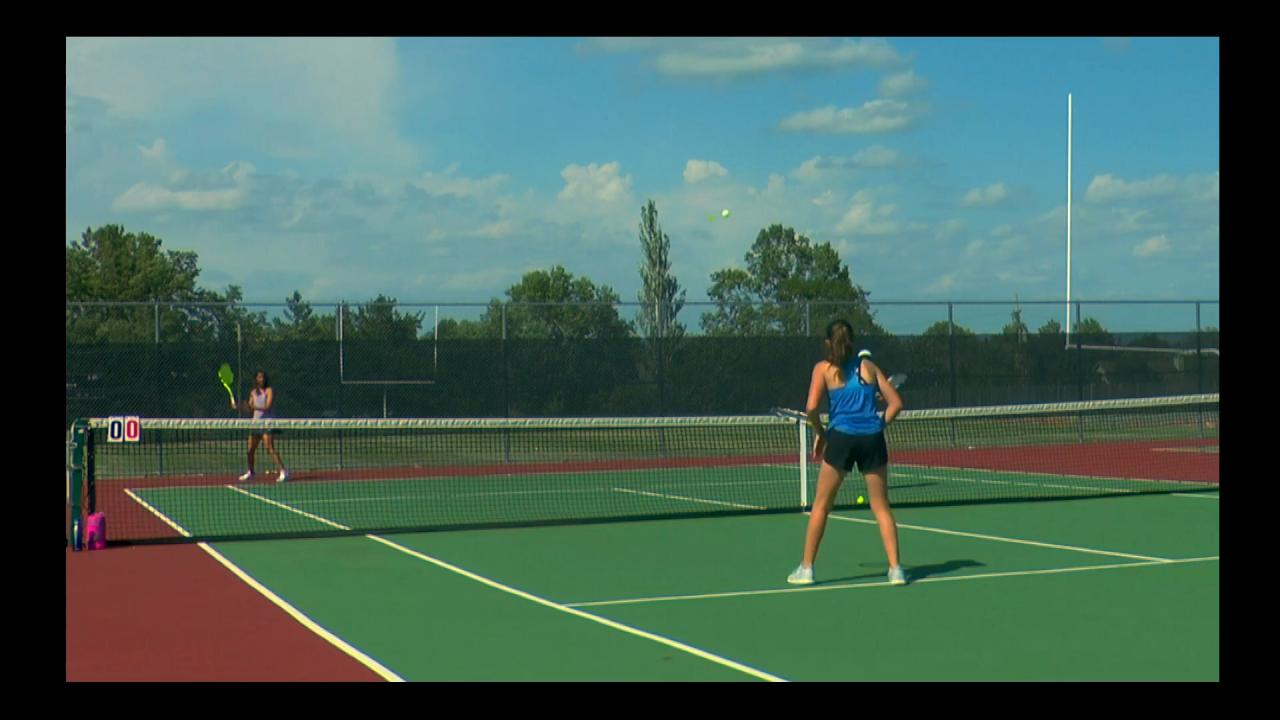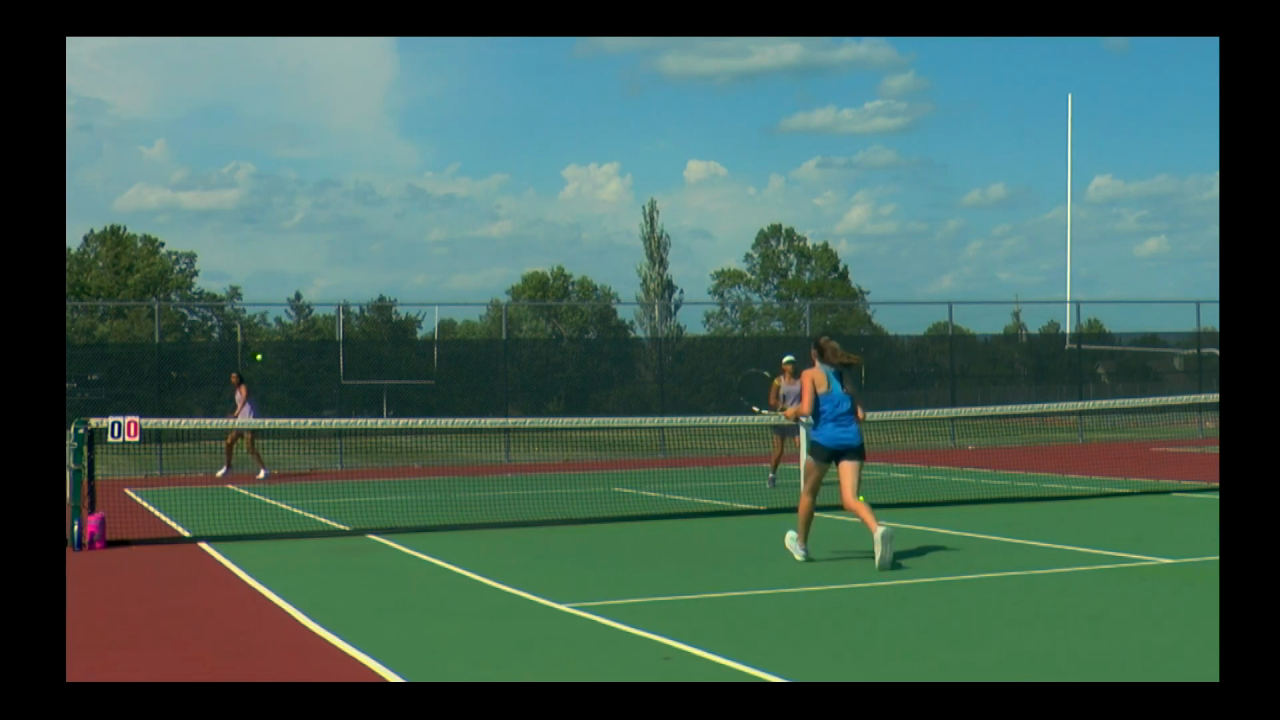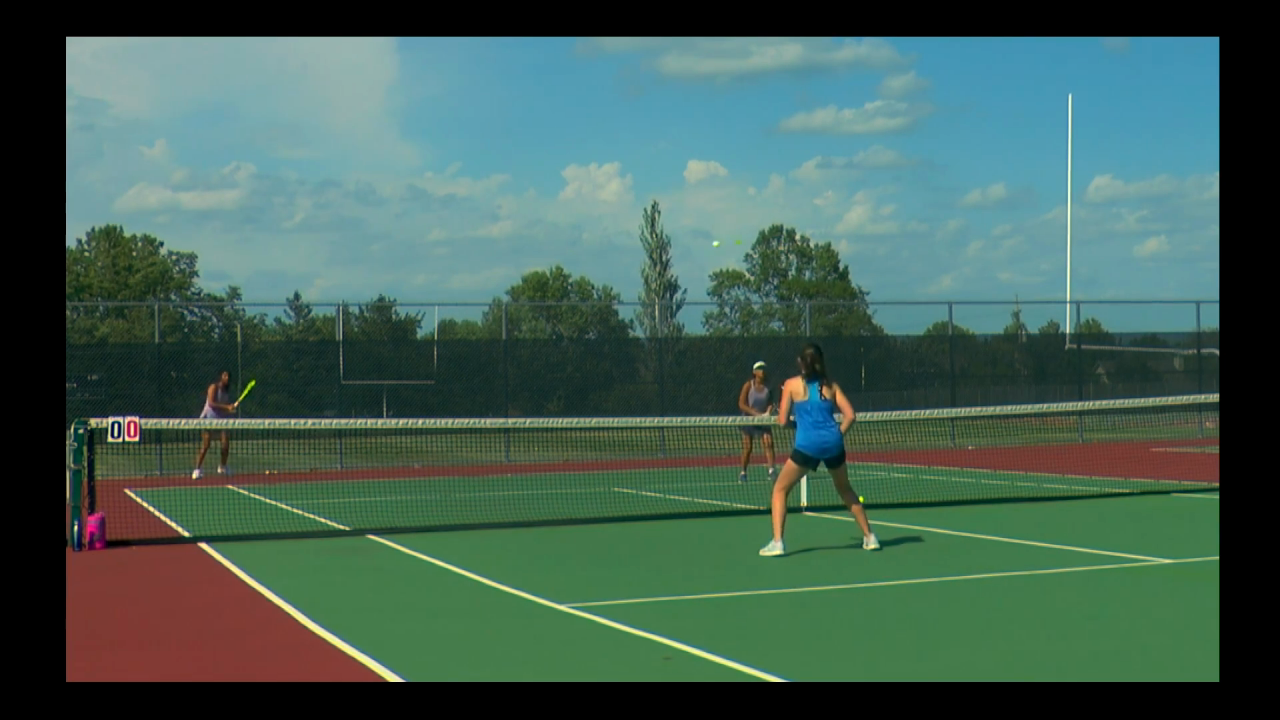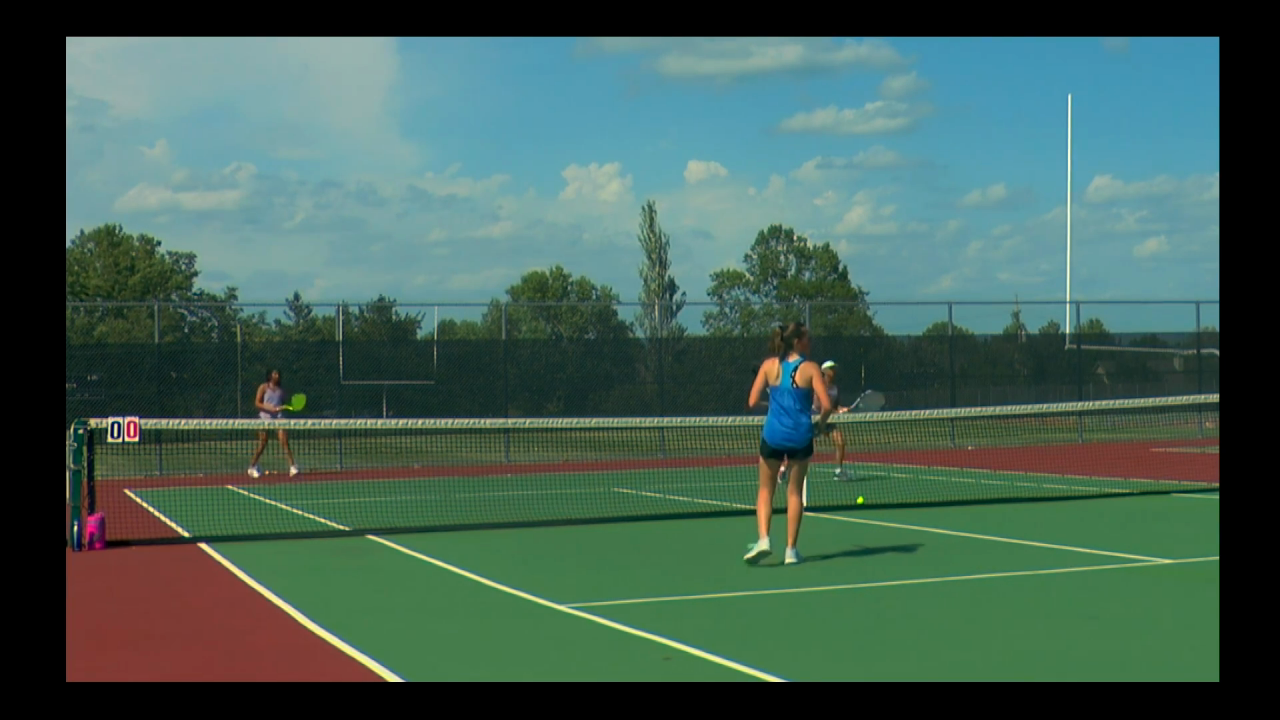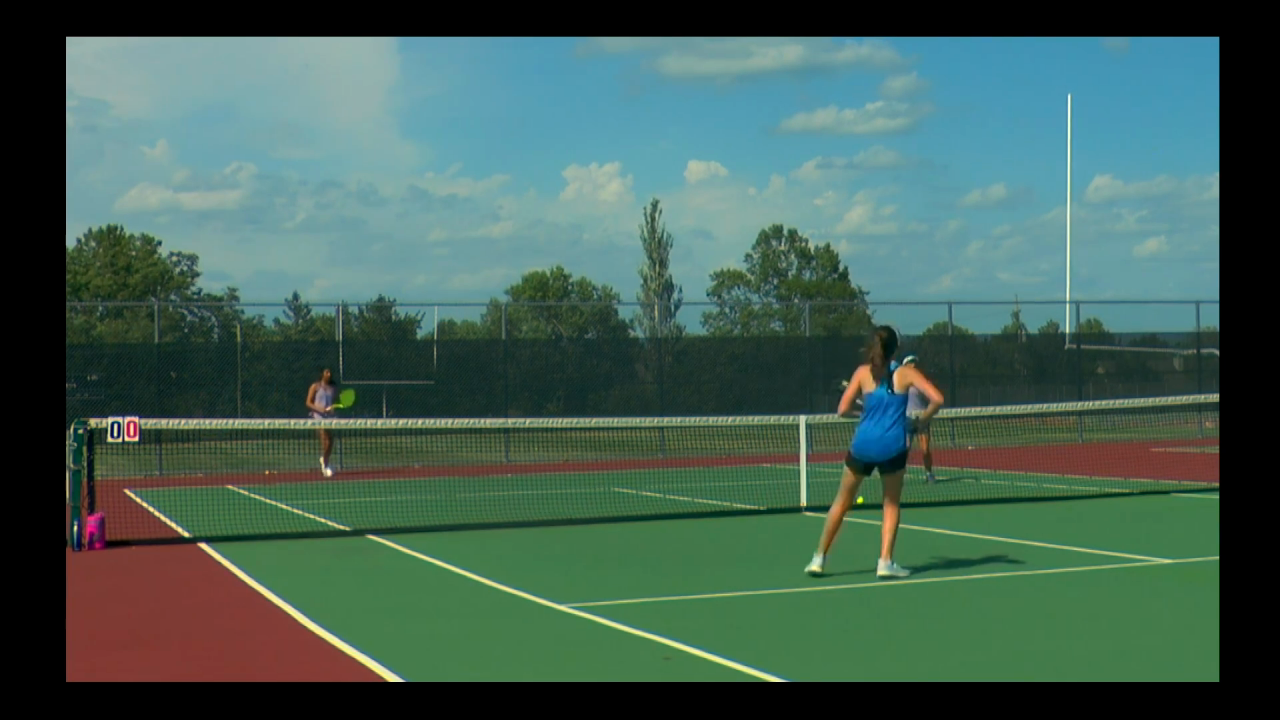
dt=1s
person 1, frame 1
left shoulder: (823, 367)
right shoulder: (869, 365)
left elbow: (812, 407)
right elbow: (896, 403)
left wrist: (818, 431)
left hip: (842, 437)
right hip: (872, 437)
left knee: (821, 504)
right knee: (881, 506)
left ankle: (807, 568)
right ankle: (895, 569)
person 1, frame 2
left shoulder: (810, 375)
right shoulder: (844, 377)
left elbow: (807, 409)
right elbow: (860, 414)
left wrist: (793, 412)
left hip: (825, 439)
right hip: (852, 439)
left knee: (809, 492)
right knee: (851, 501)
left ankle: (801, 543)
right ankle: (878, 530)
person 1, frame 3
left shoulder: (791, 384)
right shoulder: (830, 384)
left elbow: (783, 421)
right elbow: (850, 415)
left hip: (807, 445)
right hip: (833, 443)
left knee: (780, 490)
right knee: (846, 491)
left ankle: (777, 543)
right ankle: (869, 537)
person 1, frame 4
left shoulder: (769, 365)
right shoulder: (811, 368)
left elbow: (753, 402)
right elbow: (826, 405)
right wrist: (821, 424)
left hip: (773, 435)
right hip: (800, 435)
left knee: (765, 490)
right knee: (794, 493)
left ankle: (763, 539)
right ankle: (791, 550)
person 1, frame 5
left shoulder: (863, 372)
right shoulder: (907, 373)
left elbow: (842, 410)
right elbow: (938, 399)
right wrist: (921, 420)
left hip: (863, 446)
right hip: (893, 447)
left knee: (842, 501)
right knee: (891, 503)
left ankle: (819, 558)
right ankle: (886, 562)
